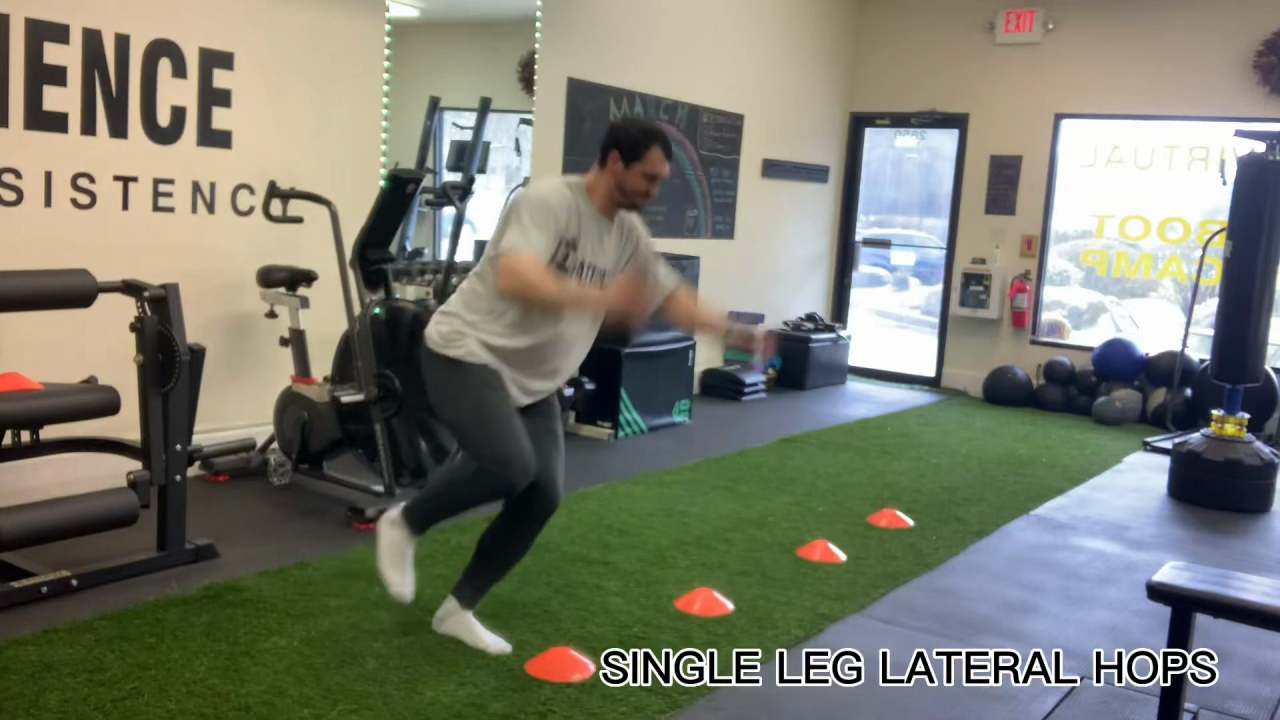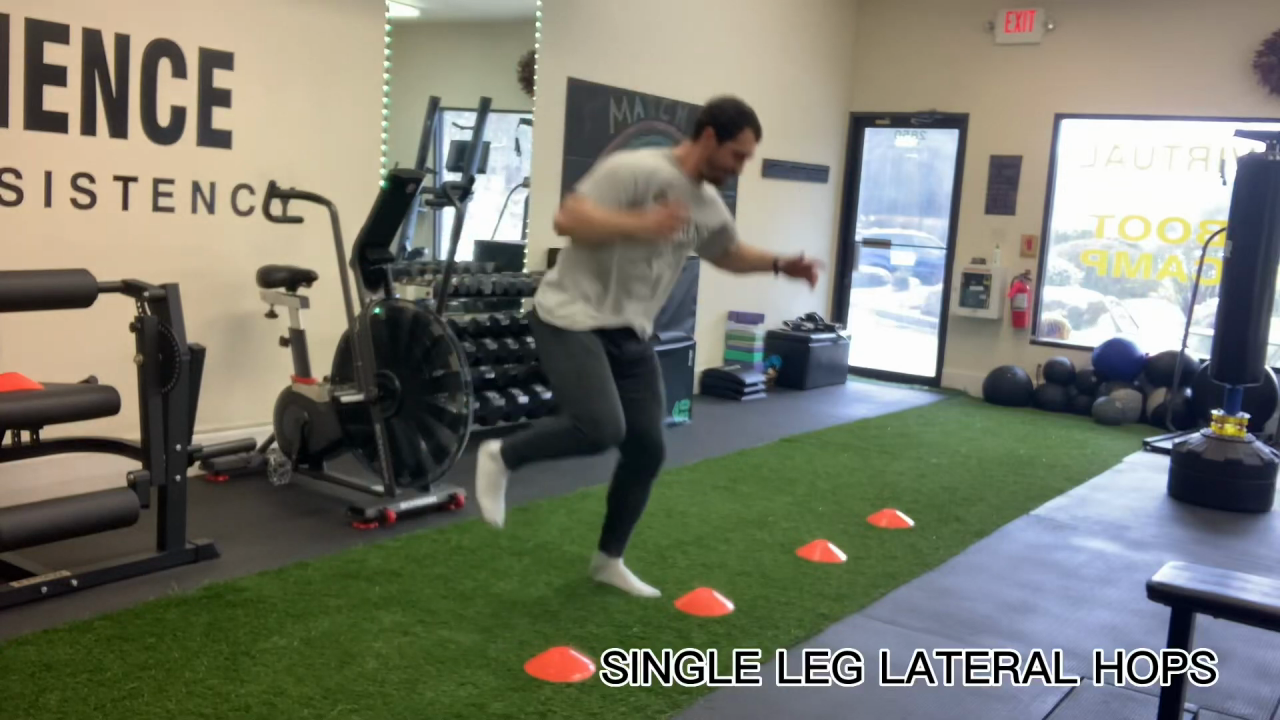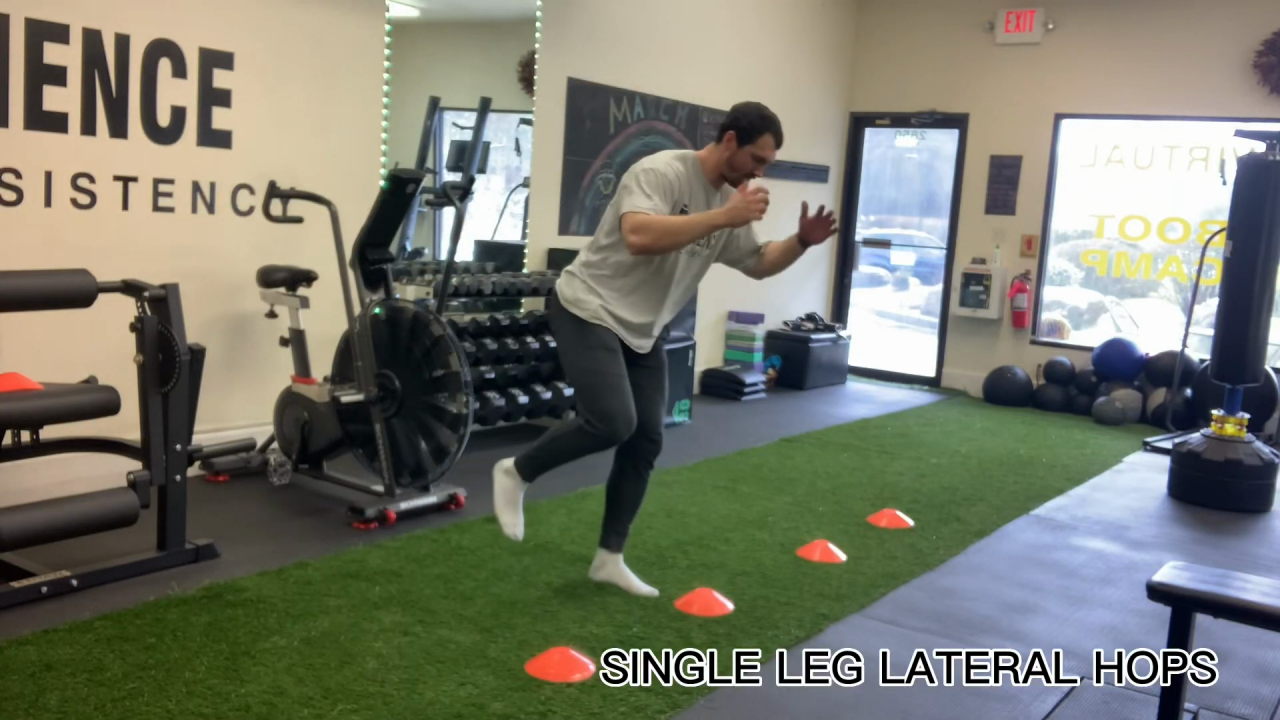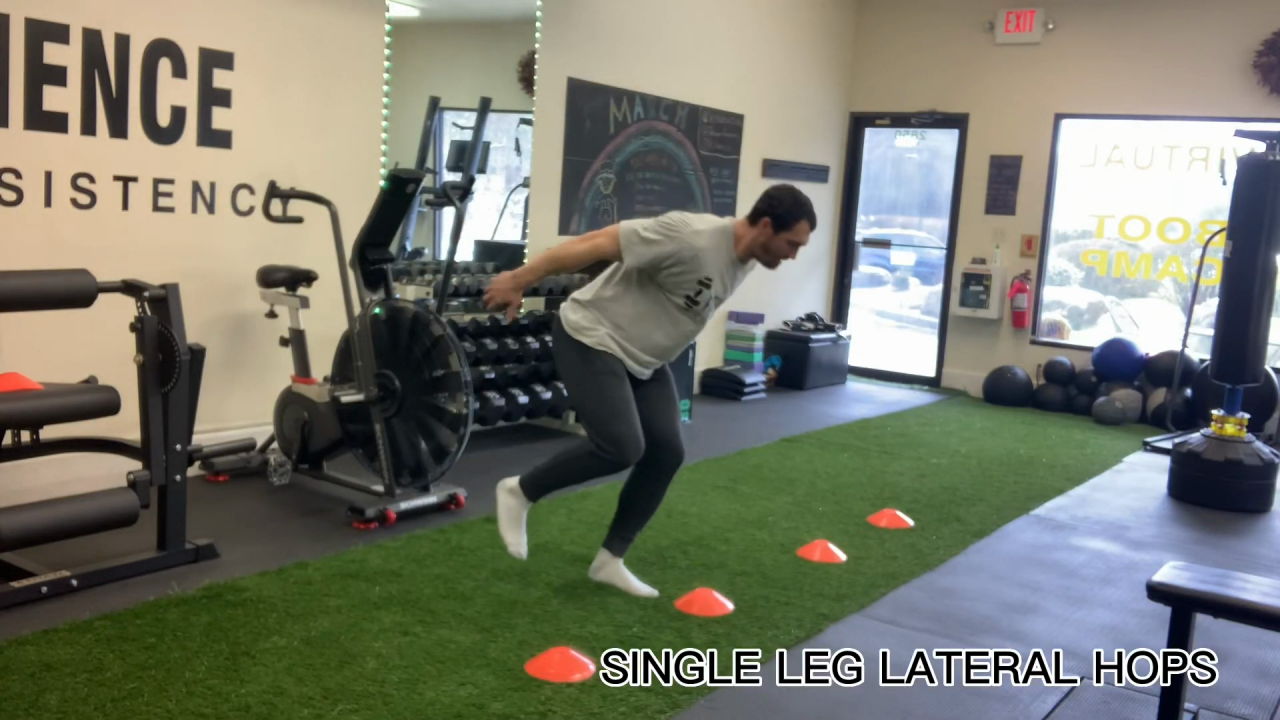
dt=0.5s
person 1, frame 1
left shoulder: (628, 233)
right shoulder: (545, 202)
left elbow: (669, 297)
right elbow: (513, 277)
left wrist: (731, 331)
right wrist: (594, 299)
left hip: (532, 376)
right hip: (465, 356)
left knee: (539, 497)
right knee: (510, 466)
left ankle: (458, 610)
right ankle: (403, 523)
person 1, frame 2
left shoulder: (709, 201)
right shoulder: (634, 169)
left elbow: (727, 251)
right elbow: (569, 218)
left wrist: (778, 264)
right wrist: (641, 226)
left hip: (628, 333)
right hip: (571, 321)
left knee: (648, 451)
right knee: (600, 430)
left ankle: (609, 559)
right ankle: (501, 455)
person 1, frame 3
left shoulder: (729, 198)
right shoulder: (659, 172)
left elbow: (757, 262)
right elbow: (639, 236)
left wrist: (800, 241)
right wrist: (724, 218)
left hip: (642, 330)
right hip: (589, 310)
left knee: (646, 441)
right knee: (612, 423)
left ankle: (609, 558)
right ankle: (517, 472)
person 1, frame 4
left shoulder: (742, 264)
right shoulder: (696, 237)
right elbow: (603, 242)
right wrist: (520, 278)
left hip: (643, 355)
right hip: (592, 338)
left knee: (666, 453)
right knee: (621, 448)
left ankle: (610, 560)
right ankle: (519, 492)
